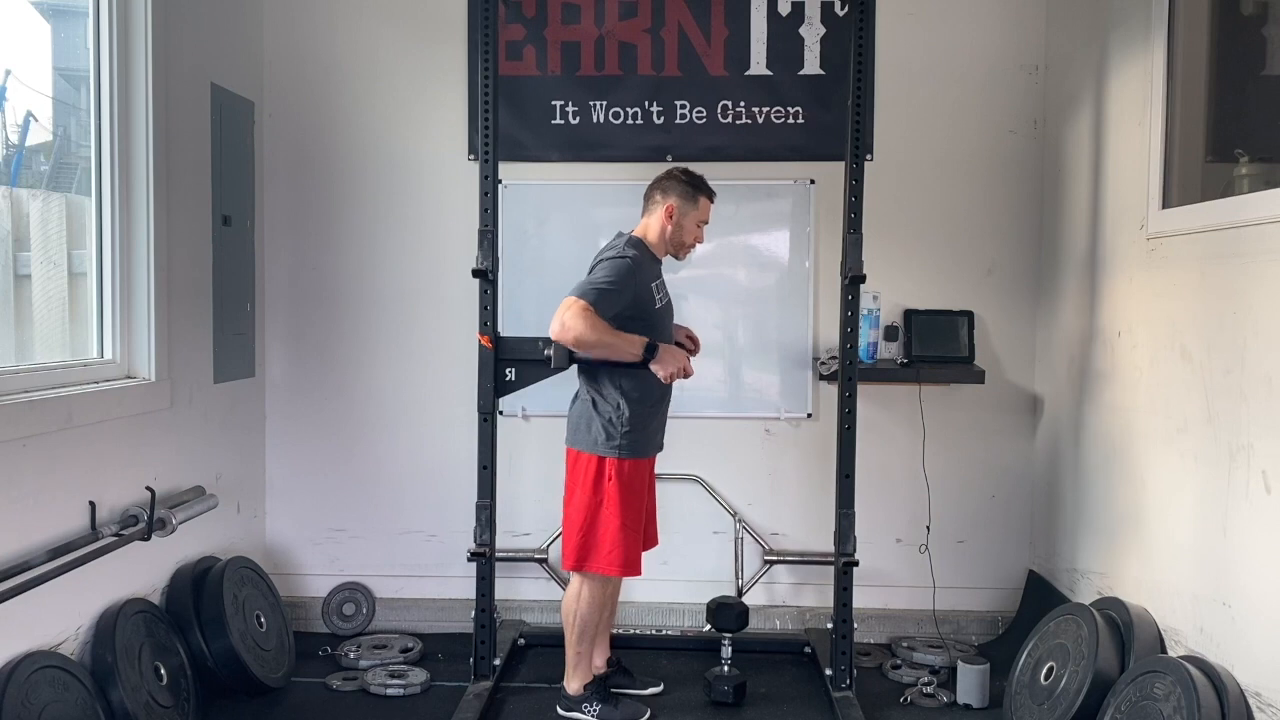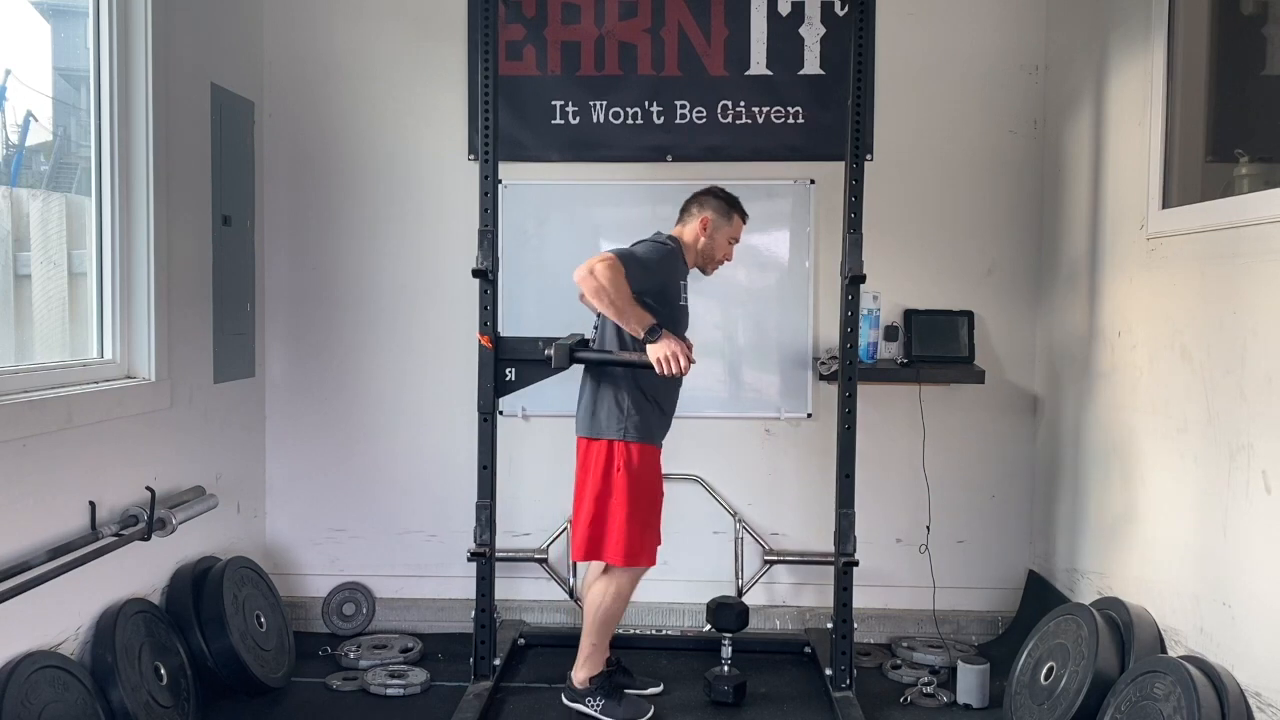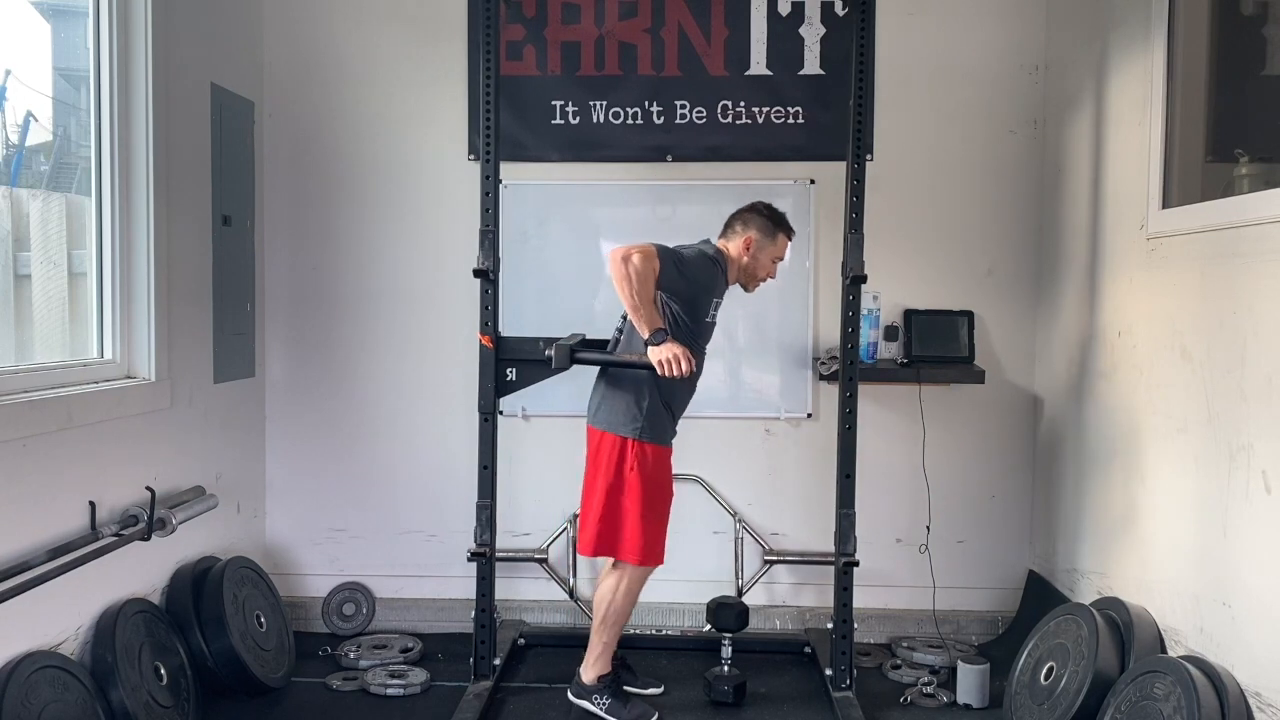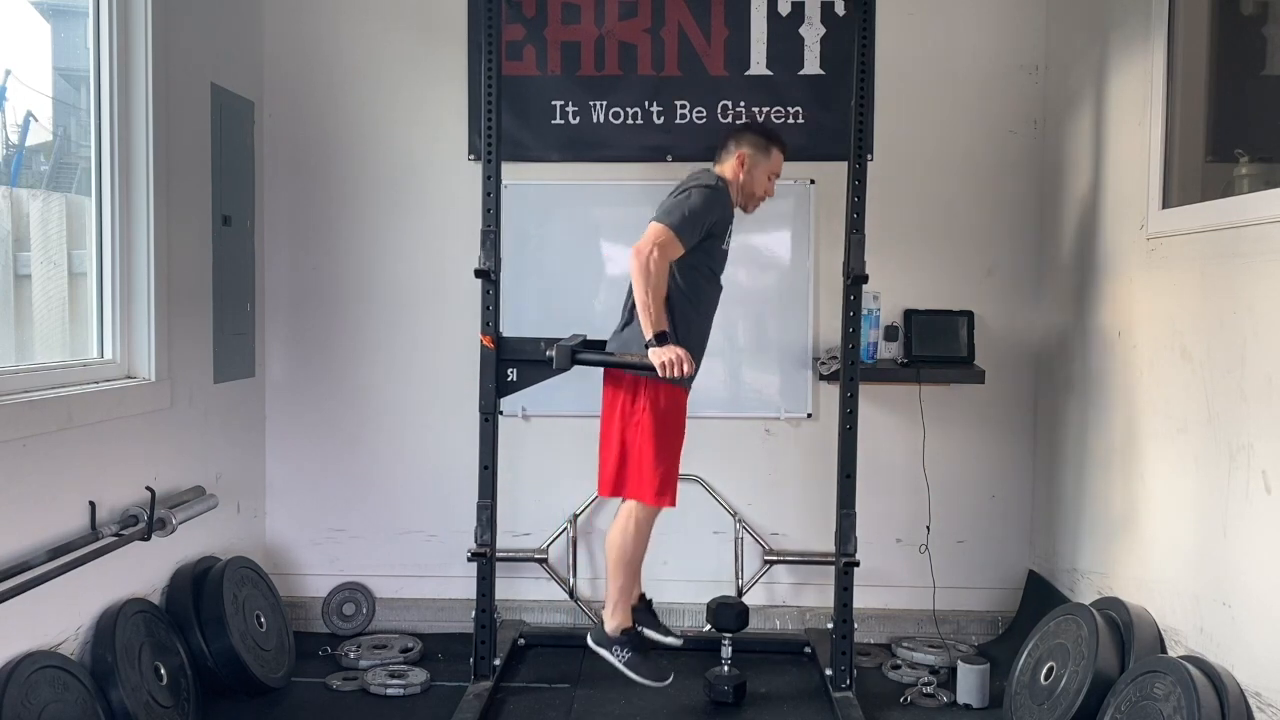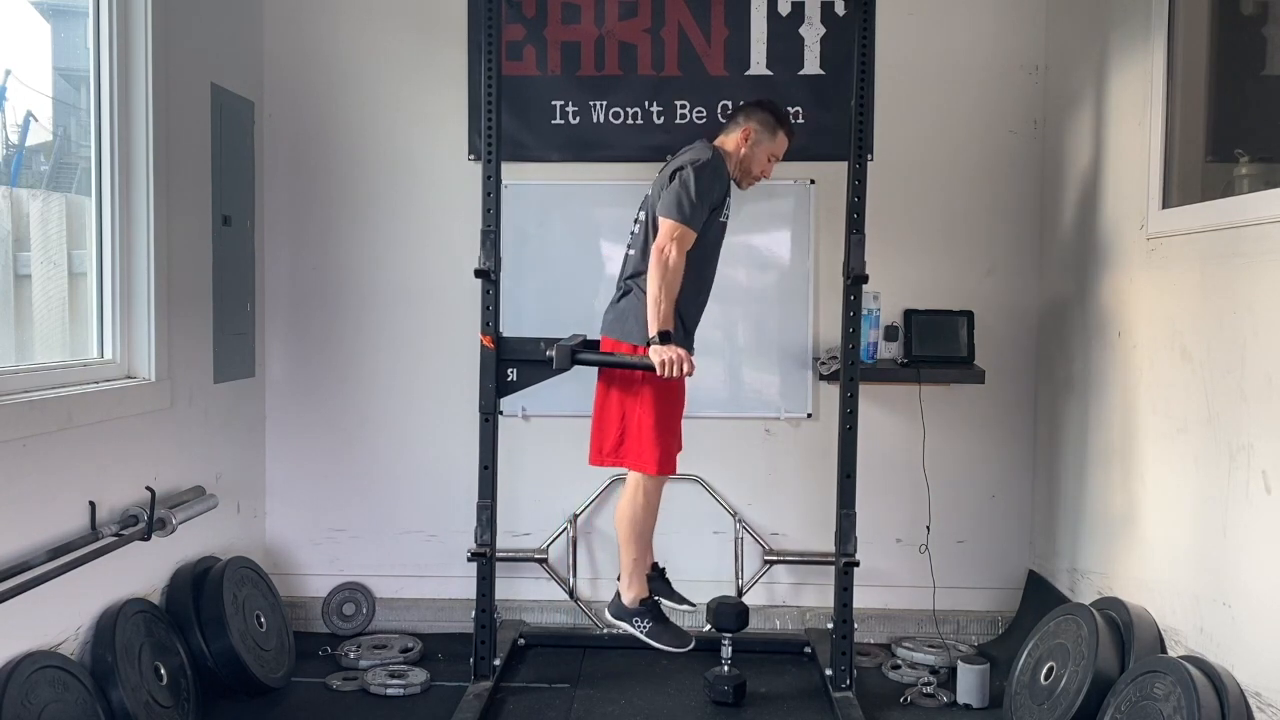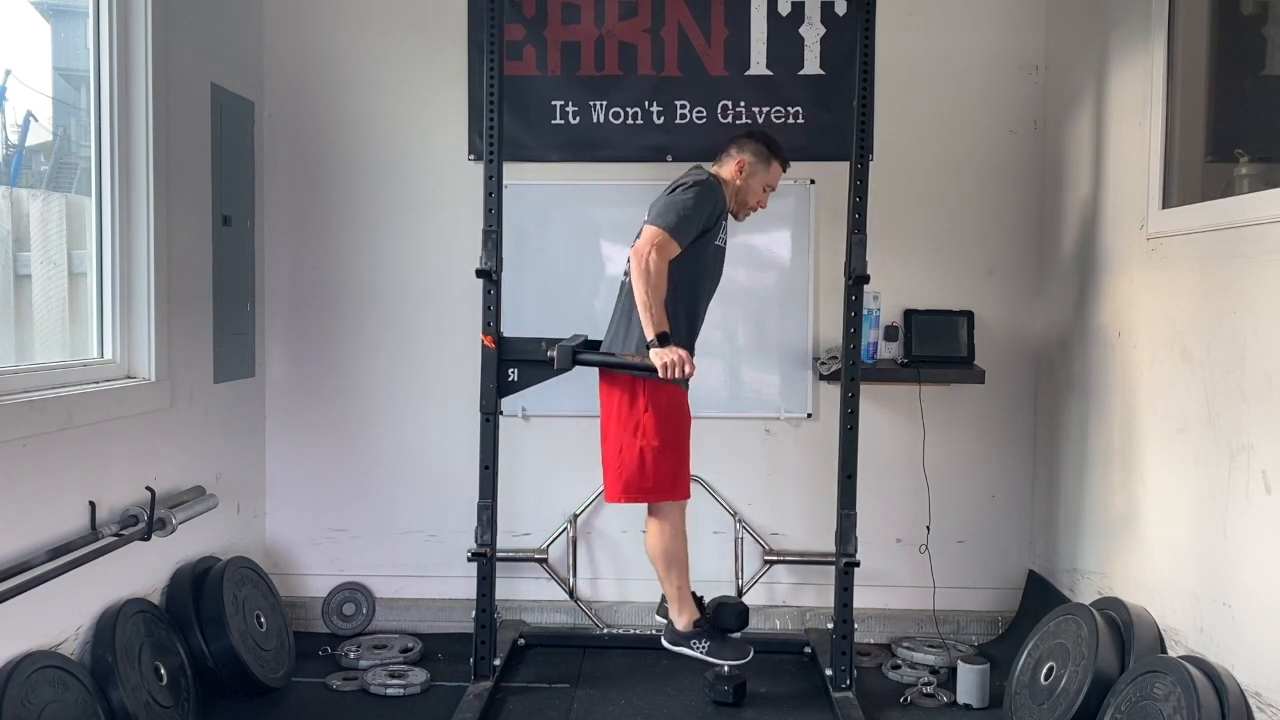
dt=0.4s
person 1, frame 1
left shoulder: (643, 260)
right shoulder: (625, 263)
right elbow: (567, 325)
left wrist: (668, 330)
right wrist: (652, 351)
left hip: (631, 439)
right hip: (609, 441)
left knee: (613, 562)
right knee: (595, 567)
left ankle: (601, 664)
person 1, frame 2
left shoulder: (665, 264)
right shoulder: (662, 254)
left elbow: (601, 295)
right elbow: (590, 275)
right wrist: (654, 334)
left hip: (628, 429)
right hip: (620, 430)
left knee: (614, 558)
right knee: (621, 561)
left ankle: (600, 663)
person 1, frame 3
left shoulder: (703, 272)
right shoulder: (703, 264)
left elbow: (640, 274)
right elbow: (626, 259)
right wrist: (656, 338)
left hip: (637, 425)
right hip: (632, 427)
left knee: (625, 556)
right knee: (633, 558)
left ankle: (604, 660)
right ankle: (592, 678)
person 1, frame 4
left shoulder: (709, 202)
right shoulder: (707, 195)
left elbow: (660, 256)
right elbow: (647, 252)
right wrist: (657, 340)
left hip: (656, 369)
right hip: (649, 370)
left knee: (646, 497)
right knee: (643, 498)
left ankle: (629, 604)
right ankle: (614, 626)
person 1, frame 5
left shoulder: (703, 171)
right shoulder: (704, 167)
right elbow: (668, 250)
right wrist: (662, 337)
left hip: (651, 336)
right hip: (644, 339)
left knee: (651, 467)
right knee: (646, 469)
left ankle: (644, 570)
right ankle: (631, 599)
person 1, frame 6
left shoulder: (705, 206)
right shoulder: (701, 191)
right elbow: (647, 254)
right wrist: (659, 341)
left hip: (654, 365)
right hip: (644, 368)
left knee: (668, 493)
right knee: (667, 499)
left ankle: (678, 599)
right ankle: (686, 623)
